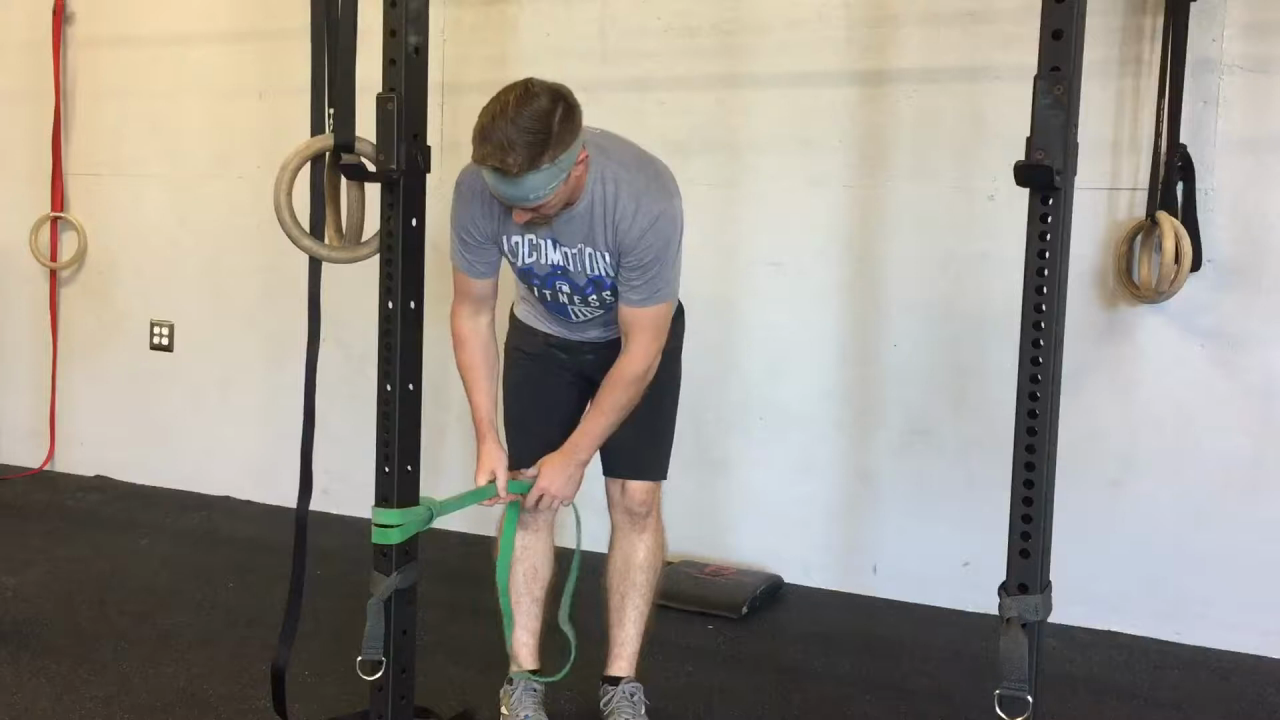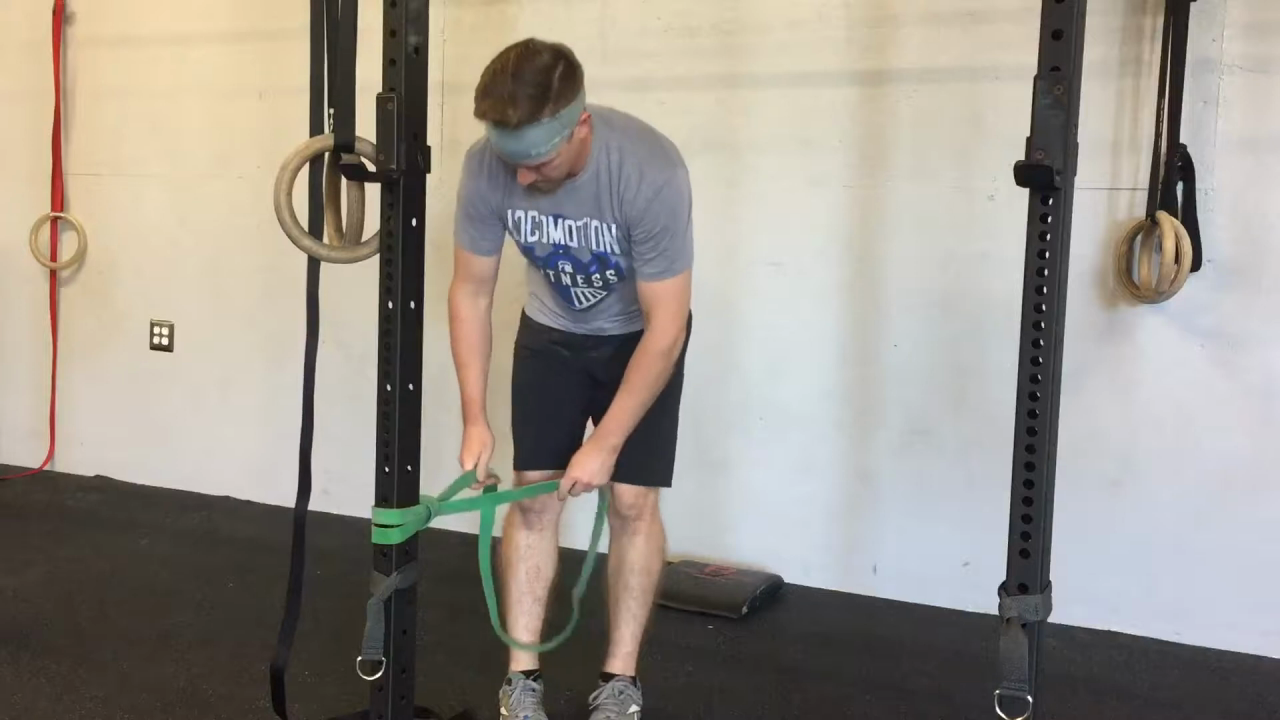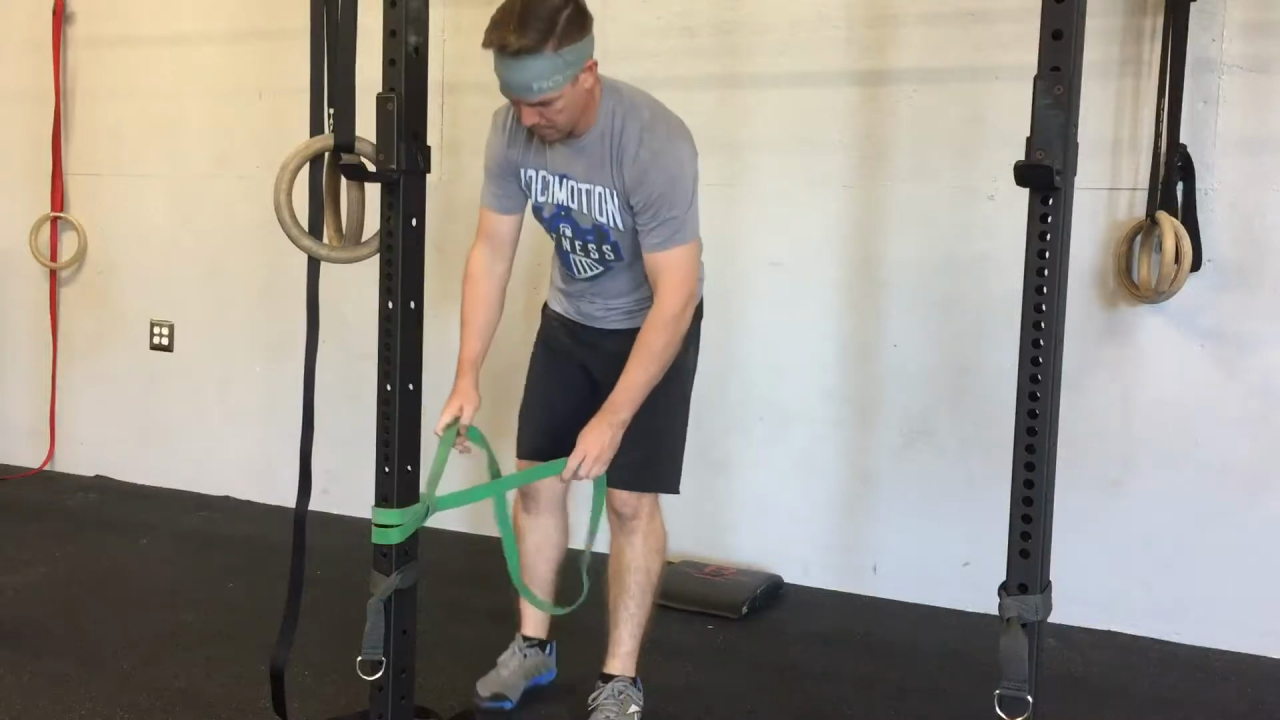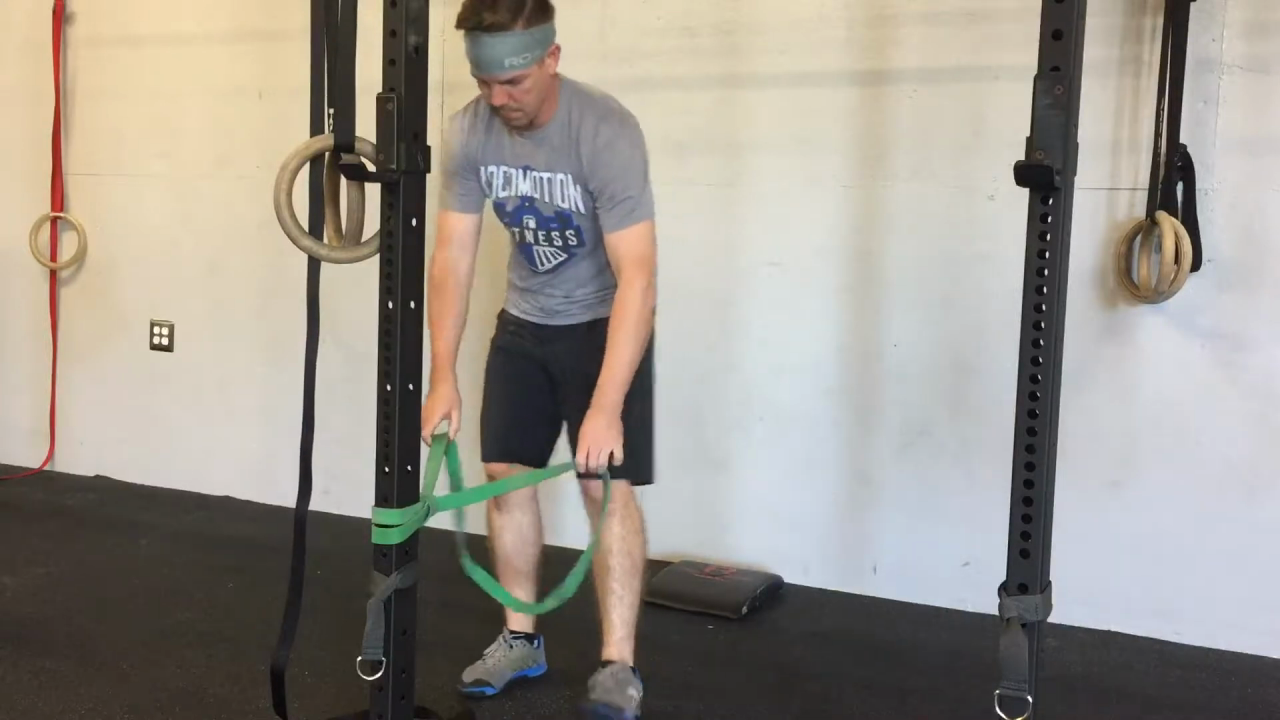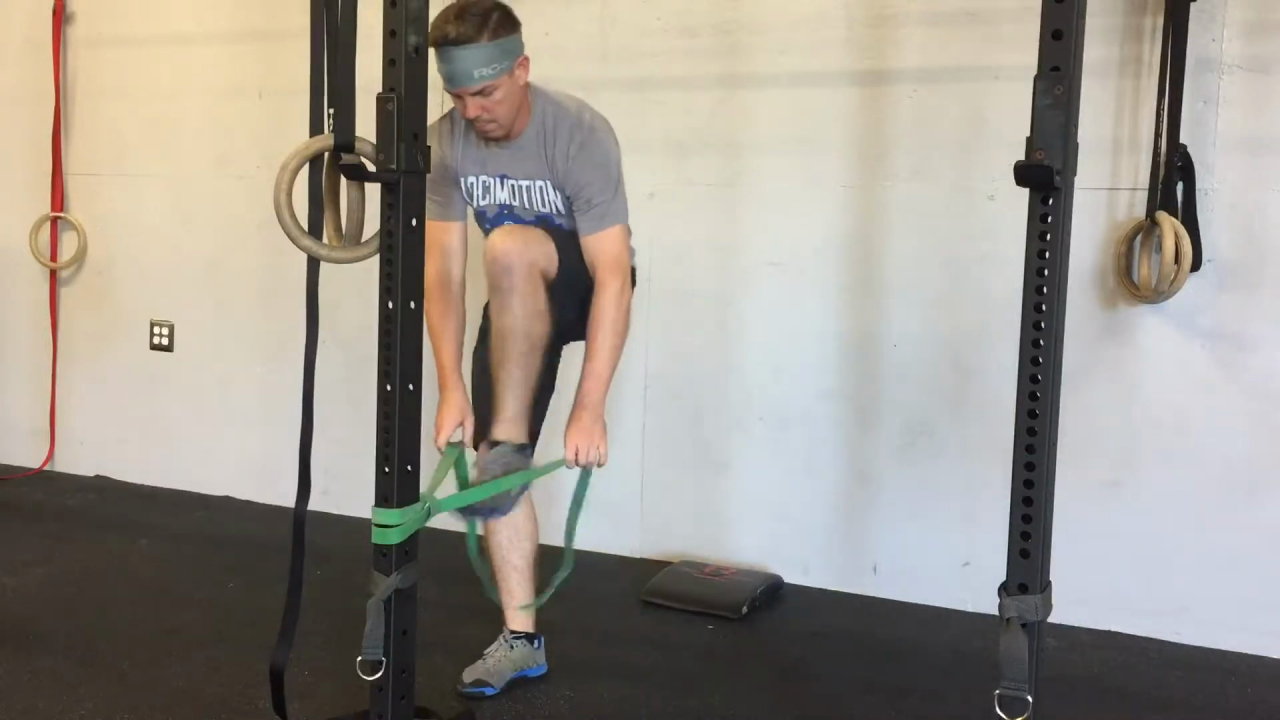
dt=0.4s
person 1, frame 1
left shoulder: (645, 198)
right shoulder: (478, 189)
left elbow: (641, 352)
right elbow: (472, 311)
left wrist: (574, 454)
right wrist: (488, 438)
left hip: (635, 335)
right hip: (542, 335)
left knee: (634, 497)
right knee: (525, 498)
person 1, frame 2
left shoulder: (650, 170)
right shoulder: (486, 165)
left elbow: (666, 328)
right elbow: (471, 292)
left wrist: (606, 442)
right wrist: (474, 419)
left hip: (639, 335)
right hip: (551, 333)
left knee: (632, 500)
right knee: (533, 496)
person 1, frame 3
left shoulder: (656, 142)
right shoulder: (511, 131)
left elbow: (675, 300)
right elbow: (490, 253)
left wrist: (611, 421)
right wrist: (466, 377)
left hip: (652, 327)
right hip: (569, 322)
left knee: (631, 502)
right knee: (538, 484)
right ankle: (532, 646)
person 1, frame 4
left shoulder: (605, 132)
right shoulder: (468, 131)
left elbow: (636, 276)
right elbow: (453, 255)
left wrist: (607, 407)
right wrist: (442, 377)
left hip: (603, 320)
right hip: (524, 319)
left knee: (606, 484)
right knee: (506, 477)
right ankle: (521, 639)
person 1, frame 5
left shoulder: (580, 136)
right shoulder: (445, 143)
left elbow: (611, 278)
right elbow: (443, 269)
left wrist: (589, 409)
right wrist: (451, 388)
left hip: (583, 277)
right hip: (518, 297)
left knee: (507, 247)
right knee: (490, 461)
left ankle: (513, 436)
right ankle: (522, 638)
